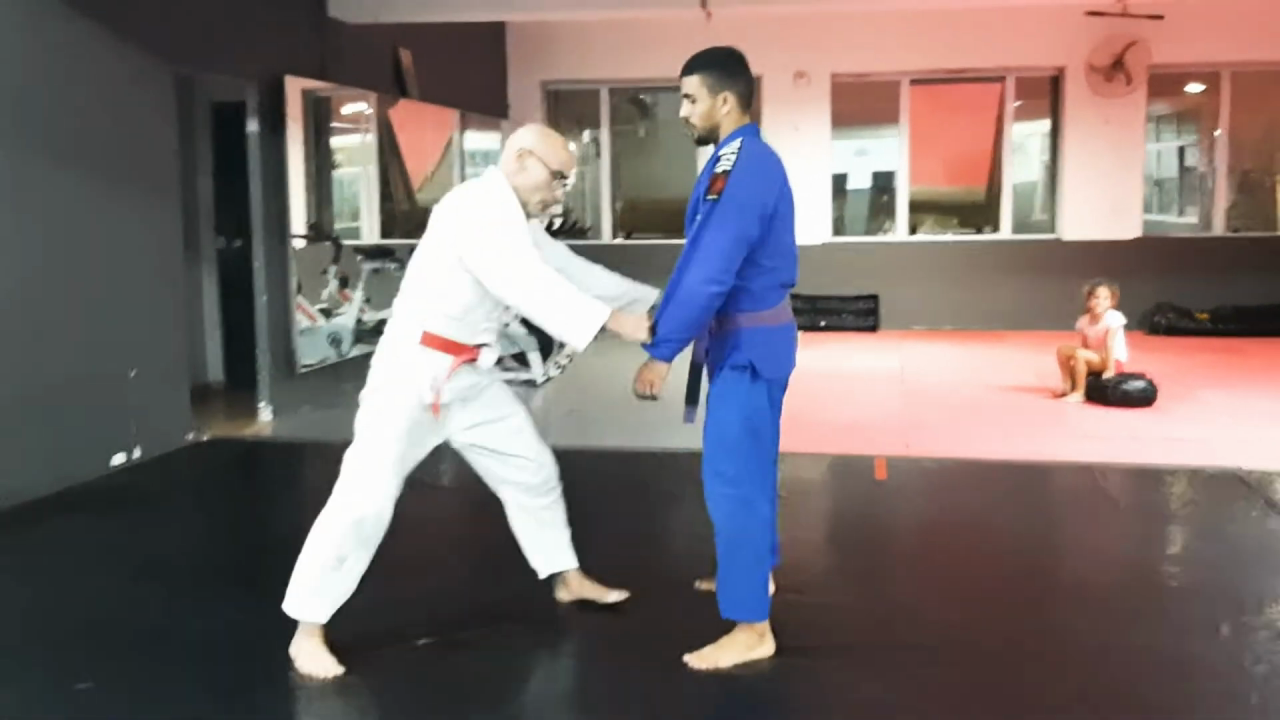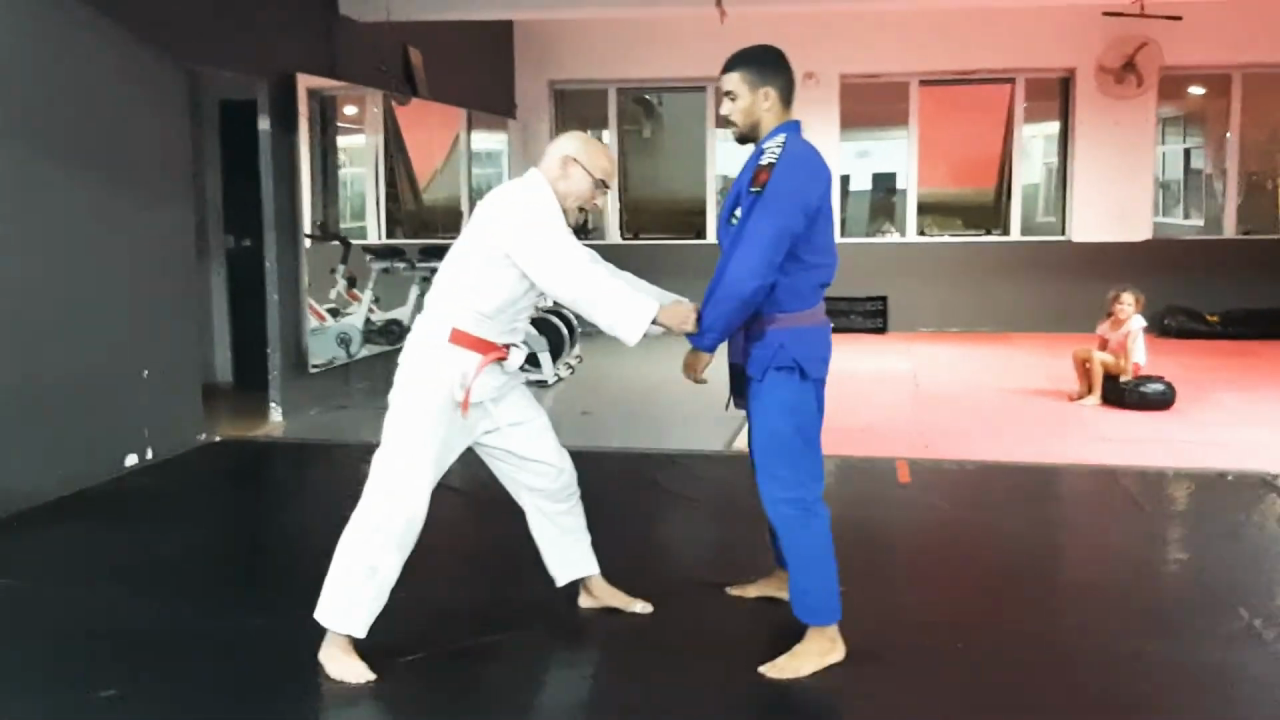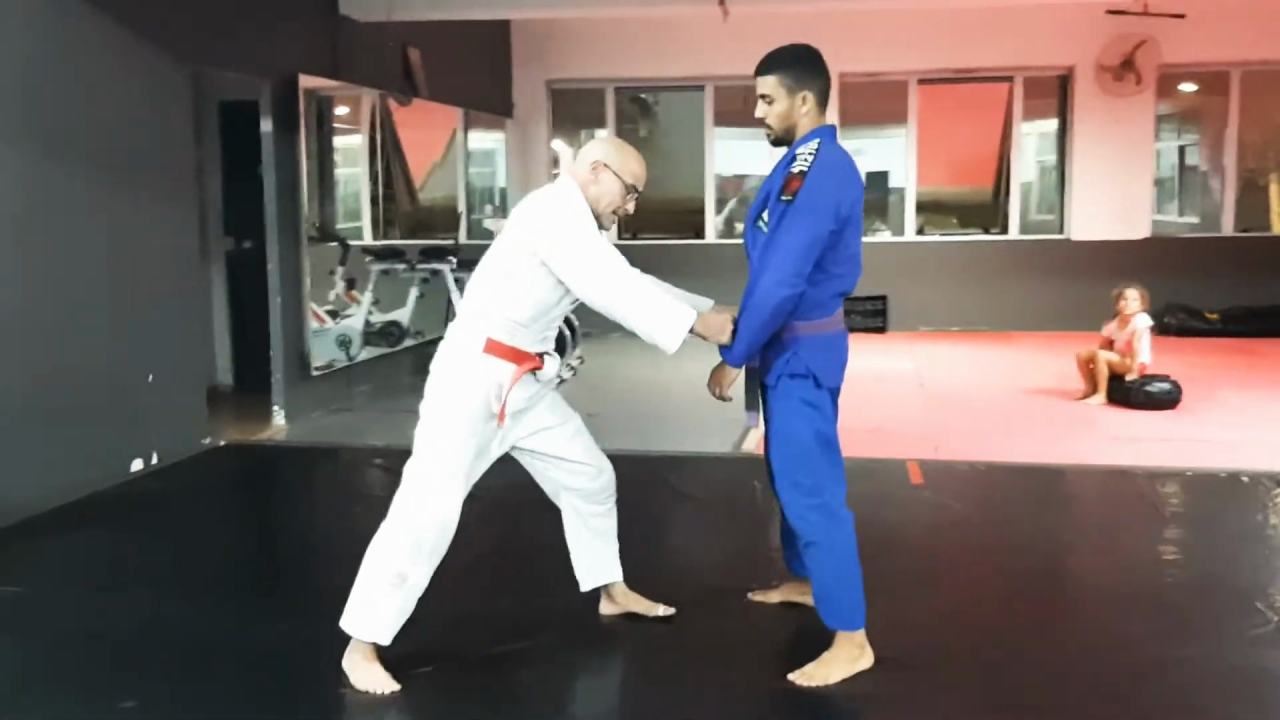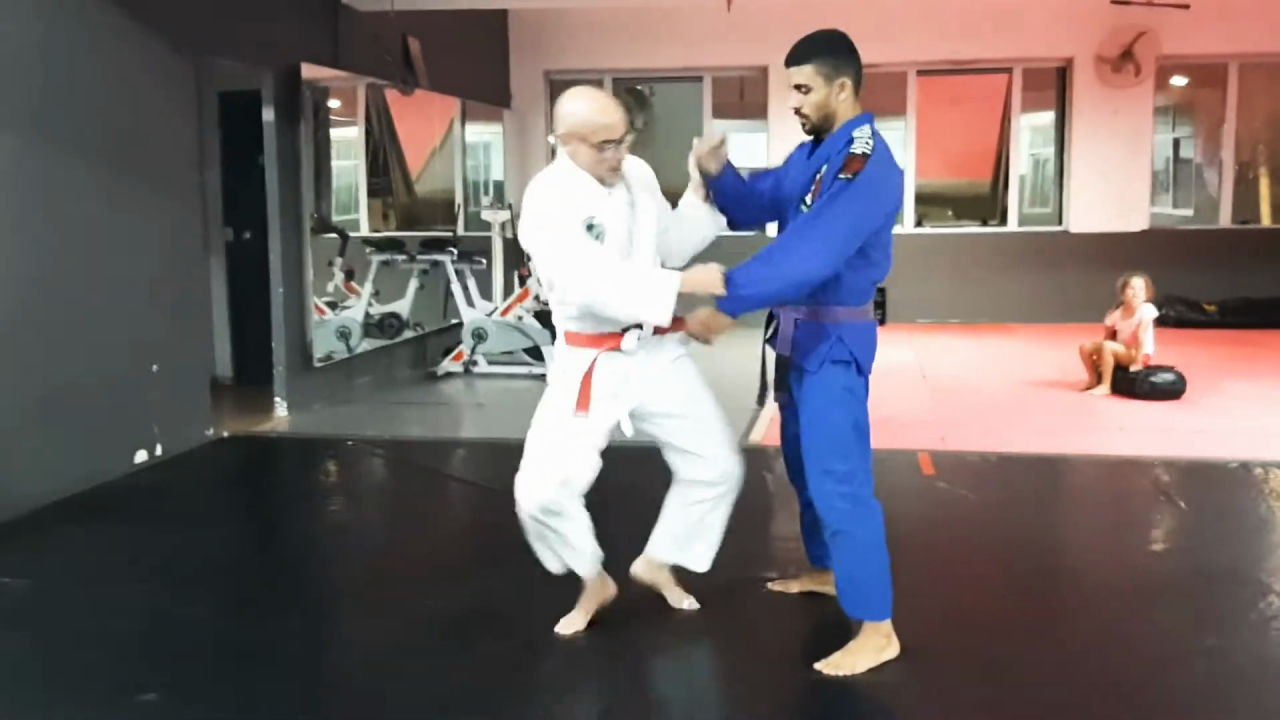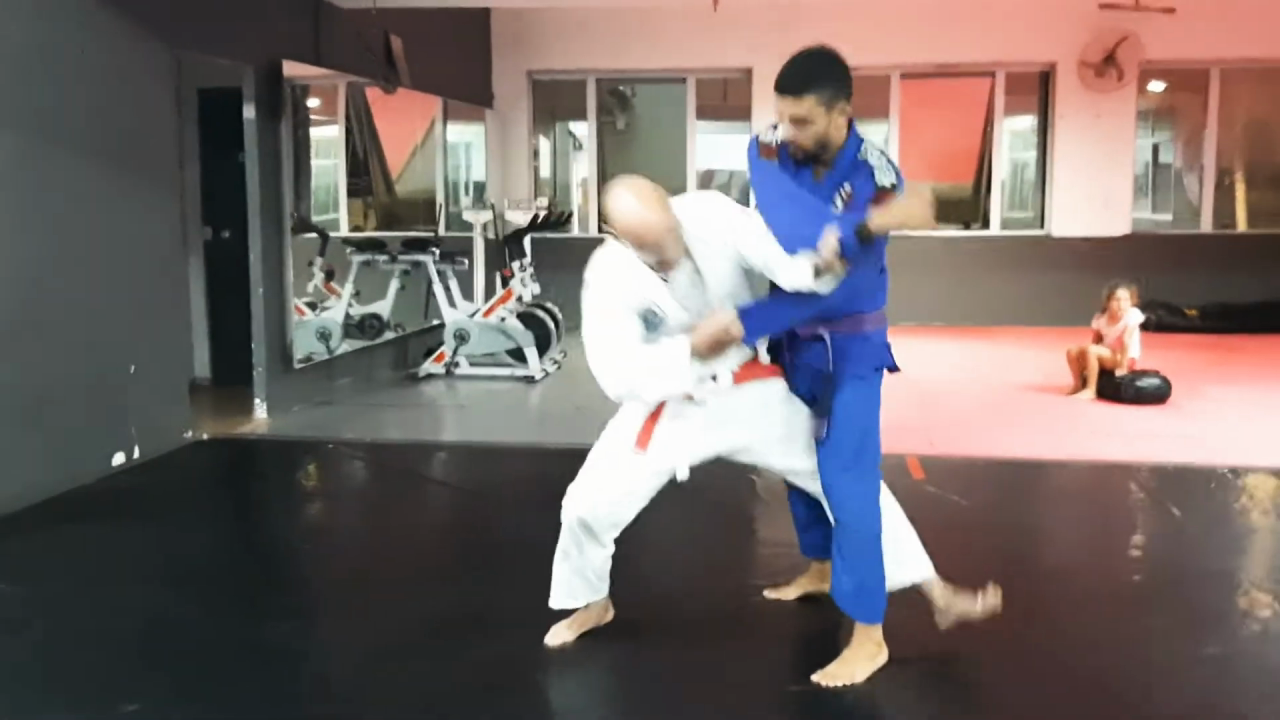
dt=0.4s
person 1, frame 1
left shoulder: (739, 169)
right shoulder: (749, 159)
left elbow: (709, 272)
right elbow: (703, 262)
left wrist: (659, 352)
right wrist: (664, 329)
left hip: (747, 340)
right hip: (754, 333)
left knee: (733, 480)
right knee: (749, 468)
left ankle: (752, 628)
right ankle: (754, 572)
person 1, frame 2
left shoulder: (785, 163)
right shoulder: (781, 159)
left elbow: (749, 270)
left wrist: (703, 340)
right wrist: (713, 330)
left hip: (786, 343)
right hip: (774, 339)
left knee: (790, 483)
right knee: (776, 471)
left ankle: (823, 633)
right ankle: (789, 575)
person 1, frame 3
left shoulder: (817, 172)
right shoulder: (812, 164)
left elbow: (781, 281)
left wrist: (731, 356)
right wrist: (740, 337)
left hip: (800, 349)
right hip: (794, 344)
left knee: (812, 488)
right knee: (792, 478)
left ankle: (851, 639)
right ankle: (806, 580)
person 1, frame 4
left shoulder: (868, 162)
right shoulder: (815, 152)
left elbow: (813, 254)
right elbow: (754, 204)
left wrist: (727, 300)
right wrist: (716, 170)
left hip: (834, 338)
right hip: (803, 334)
left knee: (839, 478)
right knee: (806, 464)
left ankle: (877, 630)
right ankle: (827, 569)
person 1, frame 5
left shoulder: (878, 178)
right shoulder: (769, 153)
left elbow: (834, 284)
right elbow: (795, 232)
left wrist: (744, 324)
right wrist: (865, 222)
left hip: (847, 345)
right hip: (791, 339)
left knee: (846, 476)
left ankle: (868, 635)
right ankle: (825, 566)
person 2, frame 1
left shoulder: (511, 221)
right shoulder: (473, 208)
left elbow: (560, 275)
right elbow: (526, 287)
left wrist: (654, 305)
right wrist: (610, 319)
left hip: (470, 375)
right hip: (415, 370)
left knee: (532, 468)
right knee: (365, 496)
left ankle: (567, 578)
right ankle: (309, 629)
person 2, frame 2
left shoulder: (544, 220)
right shoulder: (518, 206)
left elbow: (598, 275)
right elbow: (574, 284)
left wrist: (684, 307)
right wrist: (661, 314)
left hip: (493, 373)
right hip: (441, 367)
left knee: (550, 474)
right knee: (398, 498)
left ankle: (590, 584)
right ankle: (338, 636)
person 2, frame 3
left shoulder: (575, 225)
right shoulder: (553, 211)
left elbow: (629, 284)
right elbow: (610, 291)
left wrist: (711, 310)
right wrist: (696, 323)
left hip: (523, 381)
right hip: (474, 374)
left knee: (588, 477)
right knee: (429, 507)
left ankle: (612, 591)
right ankle: (362, 645)
person 2, frame 4
left shoulder: (636, 174)
right shoulder: (548, 200)
left elbow: (672, 247)
right elbow: (583, 284)
left wrist: (700, 190)
right wrist: (683, 285)
left hip: (658, 350)
right hip: (589, 364)
left knee: (717, 465)
right knee: (543, 490)
left ankle: (657, 564)
right ankle: (593, 580)
person 2, frame 5
left shoulder: (709, 214)
right shoulder: (608, 277)
left elbow: (787, 264)
right elbow: (621, 377)
left wrist: (822, 261)
right wrist: (693, 348)
left hip: (746, 391)
right hip: (669, 402)
right knee: (590, 504)
left ankle: (934, 592)
right ankle: (592, 604)
